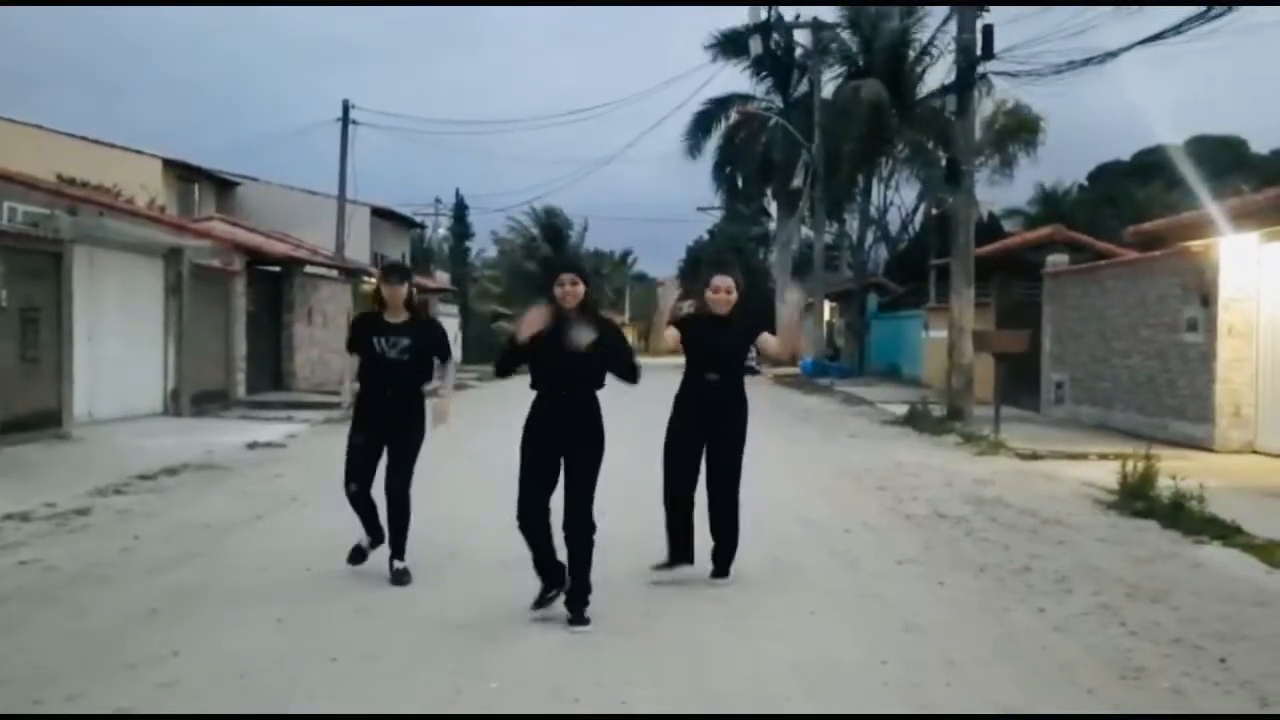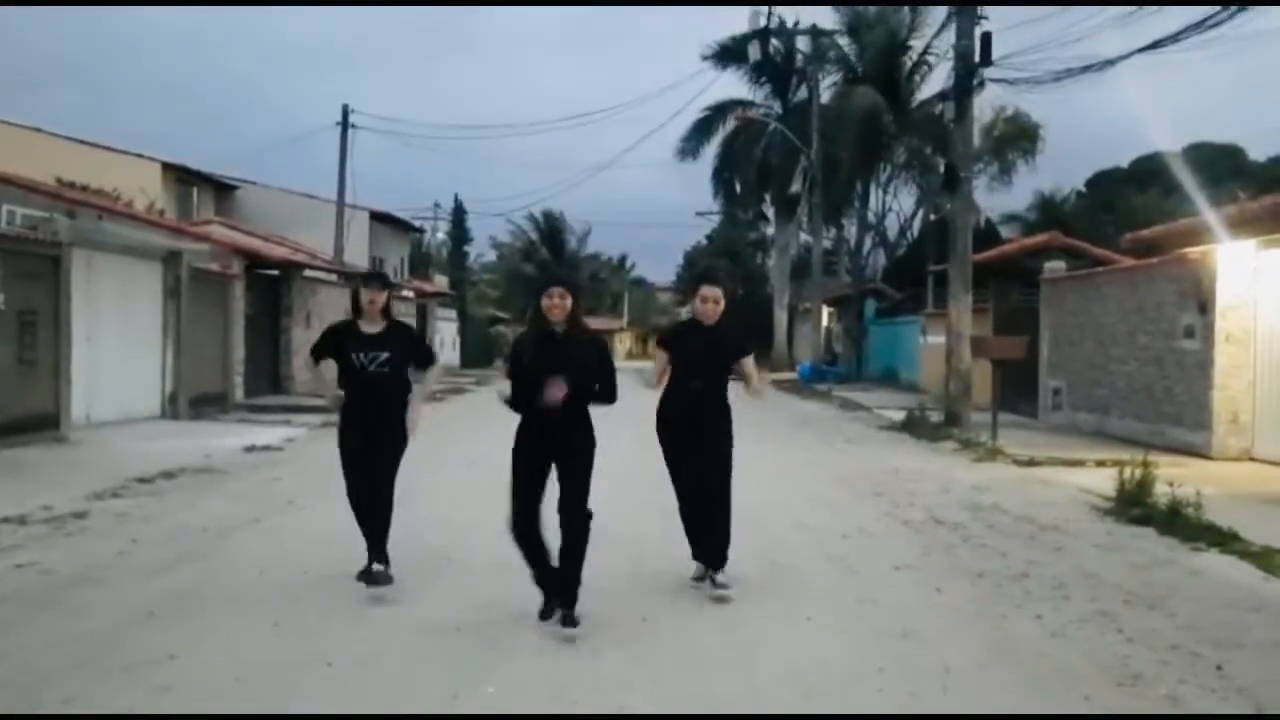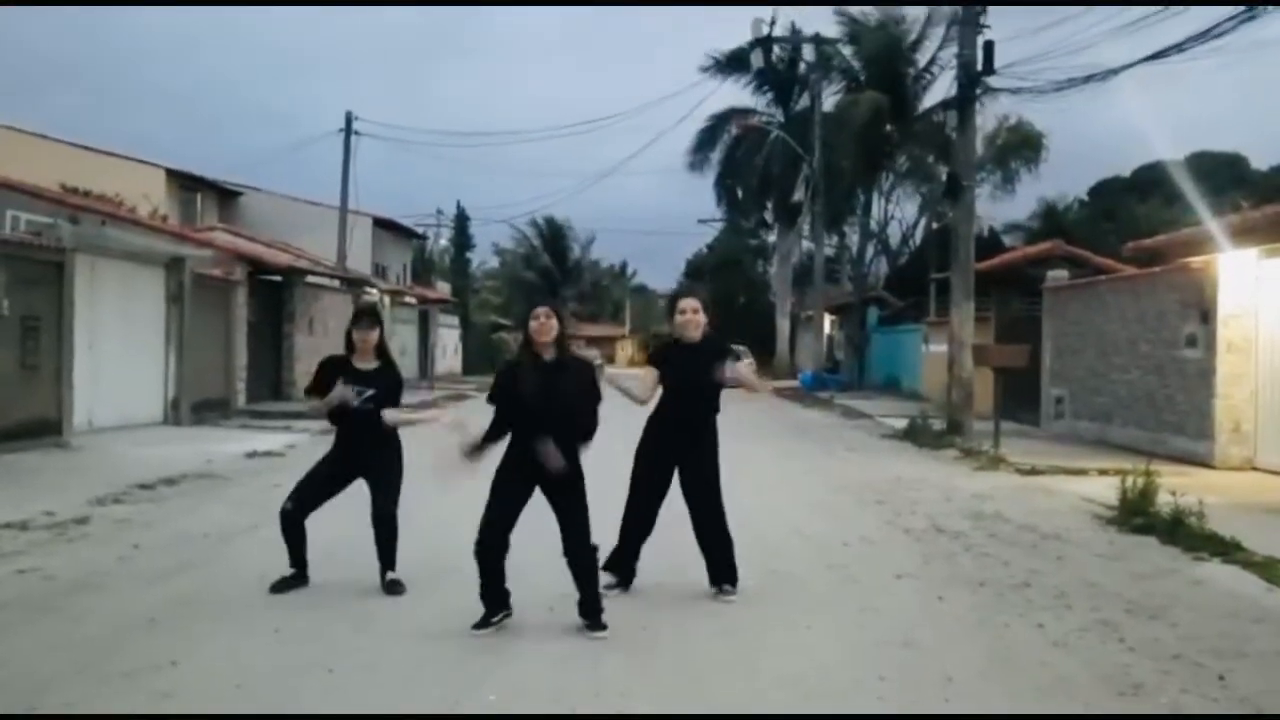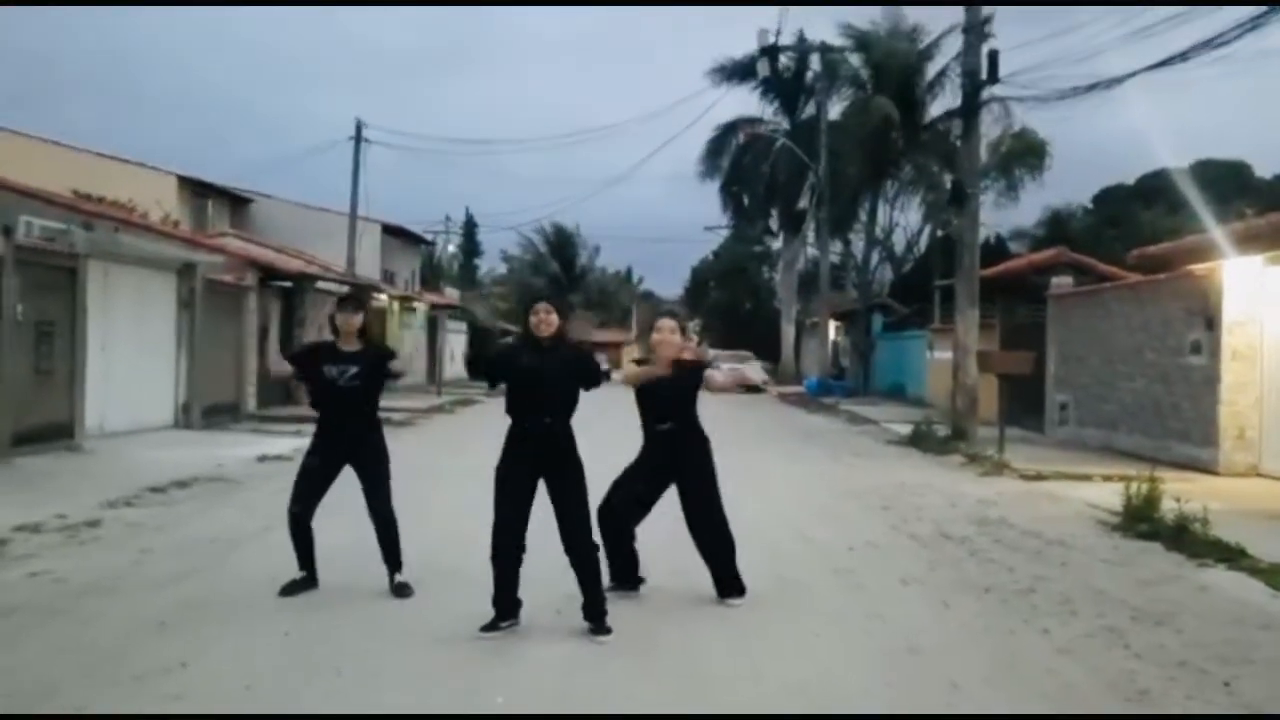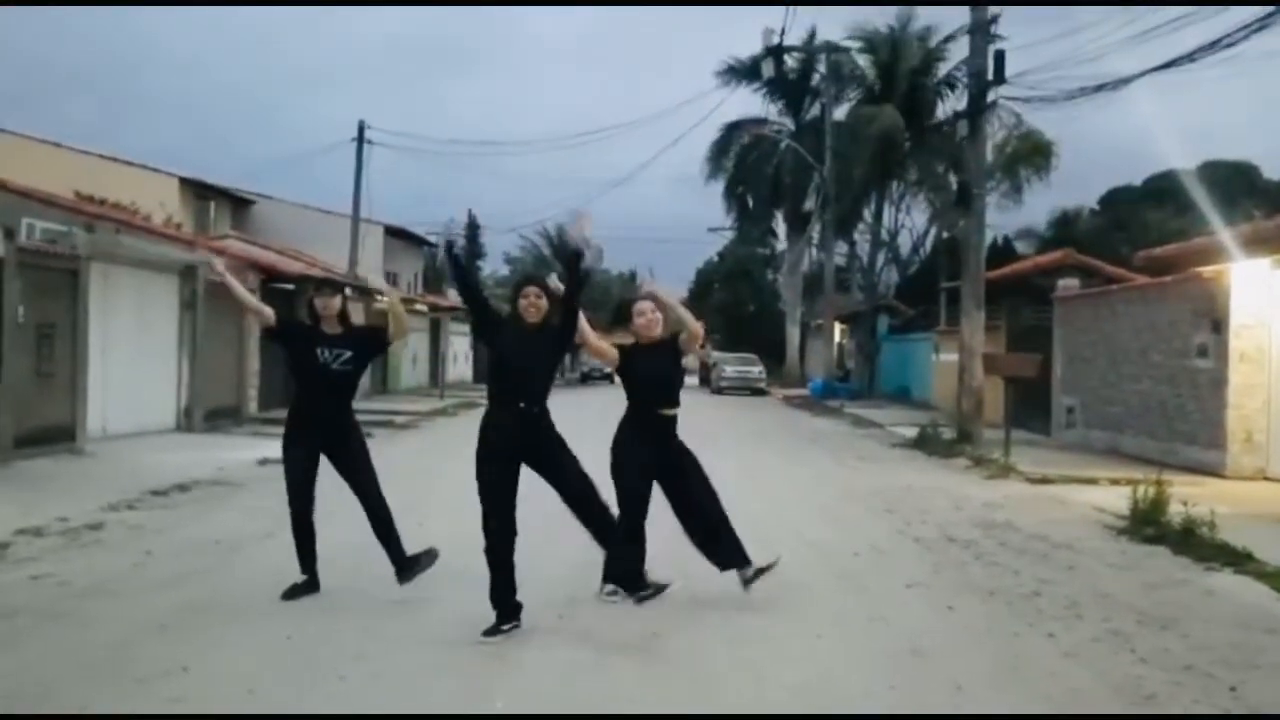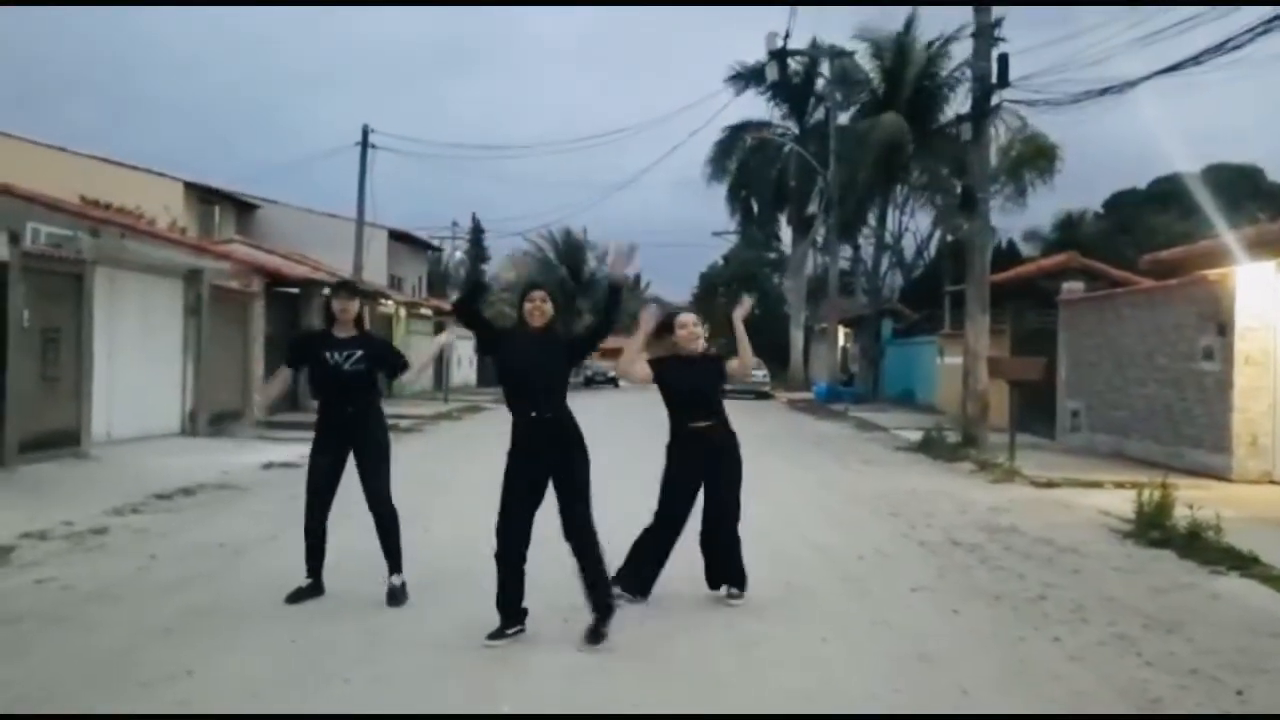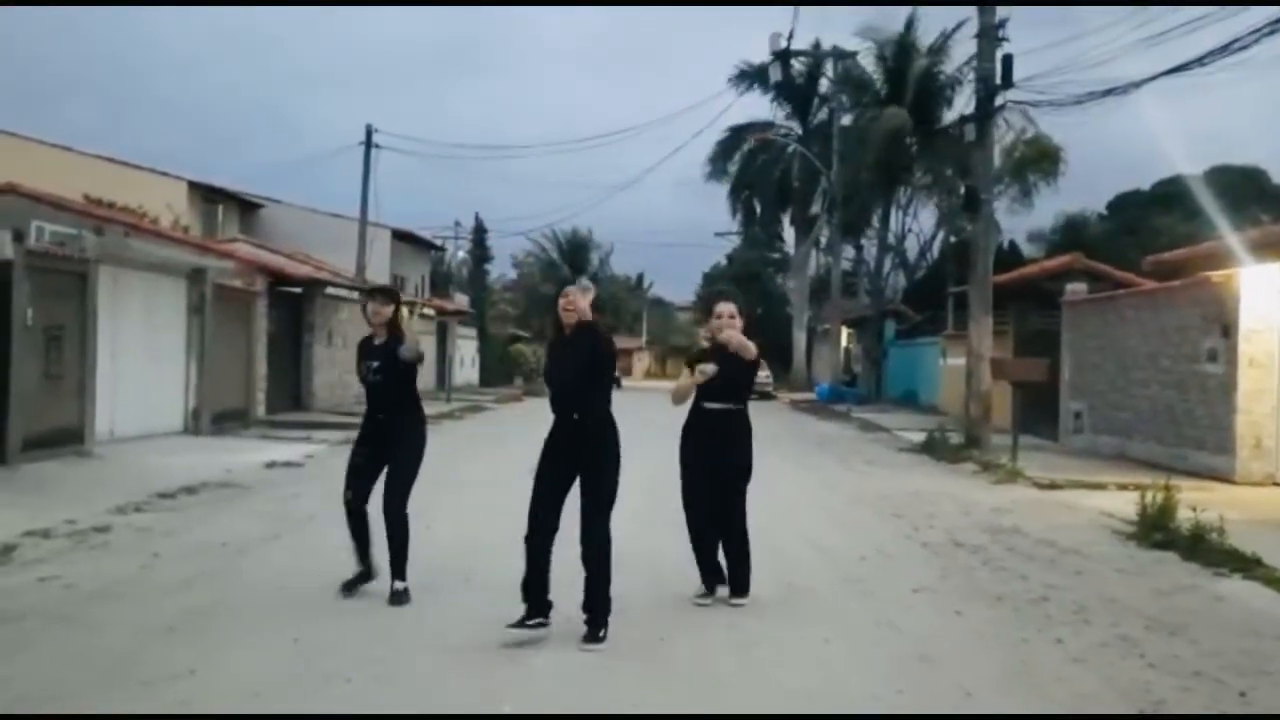
dt=0.4s
person 1, frame 1
left shoulder: (602, 328)
right shoulder: (538, 327)
left elbow: (631, 373)
right elbow: (502, 369)
left wrist: (594, 345)
right wrist: (520, 339)
left hip: (584, 424)
right hip: (542, 421)
left knee: (578, 516)
right knee: (531, 511)
left ankle: (578, 601)
right ankle: (552, 579)
person 1, frame 2
left shoulder: (592, 344)
right shoulder: (525, 344)
left elbow: (608, 395)
right elbow: (518, 398)
left wrist: (569, 393)
right wrist: (539, 398)
left hip: (575, 438)
right hip: (532, 437)
left knee: (574, 517)
right knee: (523, 521)
left ankle: (566, 600)
right ankle: (551, 589)
person 1, frame 3
left shoulder: (579, 369)
right shoulder: (513, 372)
left elbow: (588, 424)
right elbow: (500, 424)
left wrist: (562, 449)
right wrist: (475, 448)
left hip: (563, 467)
right hip: (518, 463)
left knee: (579, 545)
right knee: (490, 541)
left ankle: (591, 612)
right ankle: (497, 605)
person 1, frame 4
left shoulder: (571, 357)
right shoulder: (514, 353)
left elbow: (592, 377)
right elbow: (485, 373)
left hip: (559, 447)
right hip: (520, 446)
left knee: (579, 537)
right knee: (507, 538)
left ankle: (596, 615)
right ankle: (506, 610)
person 1, frame 5
left shoulder: (555, 337)
right shoulder: (498, 330)
left elbow: (573, 296)
right elbow: (468, 288)
left wrist: (572, 254)
right wrist: (450, 248)
left hip: (538, 428)
right hip: (498, 432)
left knee: (588, 501)
right knee: (497, 527)
right ankle: (506, 612)
person 1, frame 6
left shoulder: (564, 344)
right shoulder: (505, 341)
left elbow: (601, 328)
right elbow: (463, 311)
left wrist: (615, 283)
right wrist: (488, 278)
left hip: (563, 439)
right hip: (525, 441)
left knee: (579, 525)
right knee: (510, 531)
left ankle: (602, 611)
right ankle: (512, 617)
person 1, frame 7
left shoulder: (597, 340)
right shoulder: (556, 348)
left elbow: (602, 359)
left wrist: (588, 316)
left hip: (597, 439)
right hip: (561, 436)
left knee: (594, 531)
right knee: (539, 522)
left ankle: (597, 619)
right ankle: (537, 608)
person 2, frame 1
left shoulder: (427, 327)
right shoulder: (364, 323)
left elbow: (447, 364)
left wrist: (444, 395)
right wrist: (348, 385)
left hip: (409, 414)
right hip: (369, 412)
left knee: (397, 487)
right knee: (355, 485)
left ankle: (397, 558)
right ankle: (372, 534)
person 2, frame 2
left shoulder: (404, 335)
right shoulder: (340, 332)
left elbow: (429, 368)
right elbow: (315, 360)
left wrist: (416, 405)
right wrist: (329, 391)
left hip: (392, 422)
right hip: (353, 420)
left knee: (381, 489)
right knee: (357, 493)
left ankle: (378, 561)
right ankle: (377, 556)
person 2, frame 3
left shoulder: (389, 374)
right shoulder: (332, 367)
left elbow: (387, 415)
right elbow: (318, 407)
left wrist: (431, 416)
right wrist: (332, 398)
left hip: (383, 454)
right hip: (345, 451)
left knee: (384, 513)
right knee: (292, 509)
left ankle: (389, 573)
right ankle: (298, 570)
person 2, frame 4
left shoulder: (375, 354)
right shoulder: (318, 352)
left elbow: (399, 368)
right elbow: (279, 369)
left hip: (368, 440)
right hip: (328, 439)
left knee: (382, 510)
right knee: (298, 510)
left ankle: (396, 574)
right ankle: (307, 574)
person 2, frame 5
left shoulder: (360, 337)
right shoulder: (298, 333)
left elbow: (399, 331)
right elbow: (256, 307)
left wrist: (393, 301)
right wrist: (224, 274)
left hip: (342, 427)
right hip: (301, 429)
left knee: (371, 495)
right knee: (300, 507)
left ankle: (402, 562)
right ankle: (308, 576)
person 2, frame 6
left shoulder: (374, 345)
right shoulder: (313, 341)
left elbow: (405, 375)
right elbow: (285, 375)
left wrist: (436, 346)
right wrist: (259, 405)
left hip: (369, 428)
right hip: (330, 428)
left knee: (380, 503)
right knee: (315, 507)
left ankle: (396, 577)
right ankle: (313, 579)
person 2, frame 7
left shoulder: (400, 342)
right shoulder: (365, 346)
left elbow: (410, 353)
left wrist: (409, 338)
left hip: (406, 432)
right hip: (373, 428)
left knee: (393, 506)
right knee: (353, 499)
left ankle: (399, 581)
right ankle: (365, 567)
person 3, frame 1
left shoulder: (747, 327)
right shoulder: (690, 323)
left elbow: (782, 352)
right elbow: (659, 345)
left wrist: (790, 314)
right wrist: (664, 310)
left hip: (730, 411)
right hip: (689, 408)
left knee: (723, 487)
right knee: (678, 483)
left ankle: (722, 562)
right ankle: (677, 554)
person 3, frame 2
left shoulder: (733, 340)
right shoulder: (674, 334)
left elbow: (752, 381)
right elbow: (658, 376)
left wrist: (758, 385)
right wrist: (651, 379)
left hip: (715, 422)
right hip: (676, 421)
left knee: (716, 492)
right knee: (689, 493)
left ankle: (715, 567)
right ankle: (704, 558)
person 3, frame 3
left shoulder: (719, 350)
right shoulder: (663, 353)
left elbow: (753, 383)
right elbow: (644, 394)
left wrist: (737, 375)
right wrist: (621, 386)
left hip: (701, 438)
right hip: (660, 435)
left knee: (708, 509)
right knee: (640, 505)
left ankle: (724, 579)
right ankle: (622, 573)
person 3, frame 4
left shoulder: (692, 368)
right shoulder: (640, 368)
left elbow: (723, 381)
right elbow: (628, 376)
left wrist: (740, 376)
right wrist: (656, 367)
left hip: (691, 451)
right hip: (654, 452)
left knee: (706, 520)
right knee: (612, 512)
left ankle: (730, 586)
right ankle: (625, 579)
person 3, frame 5
left shoulder: (673, 346)
right shoulder: (626, 354)
left elbow: (696, 331)
right elbow: (591, 342)
left wrist: (665, 299)
left hip: (667, 436)
right hip: (635, 439)
left knee: (702, 501)
right knee: (632, 511)
left ankle: (742, 566)
right ankle: (618, 578)
person 3, frame 6
left shoulder: (713, 362)
right shoulder: (663, 366)
left elbow: (745, 367)
right elbow: (626, 370)
left wrist: (738, 323)
right wrist: (643, 331)
left hip: (722, 445)
right hip: (684, 447)
left knee: (723, 519)
right knee: (667, 518)
left ankle: (733, 582)
right ankle: (628, 583)
person 3, frame 7
left shoulder: (747, 351)
right shoulder: (700, 355)
left elbow: (746, 349)
right elbow: (677, 398)
left wrist: (736, 338)
right wrist: (695, 378)
left hip: (734, 433)
right hip: (698, 432)
left knee: (732, 510)
right knee: (699, 510)
left ankle: (739, 584)
right ankle: (710, 579)
